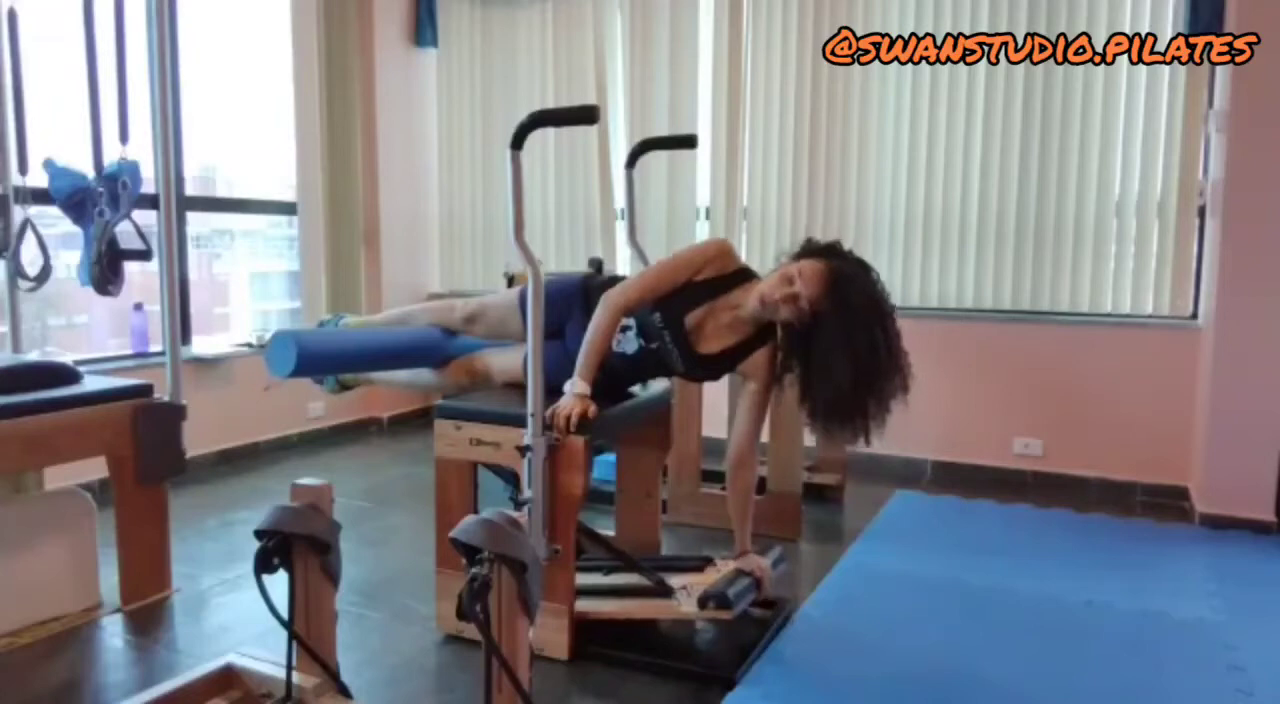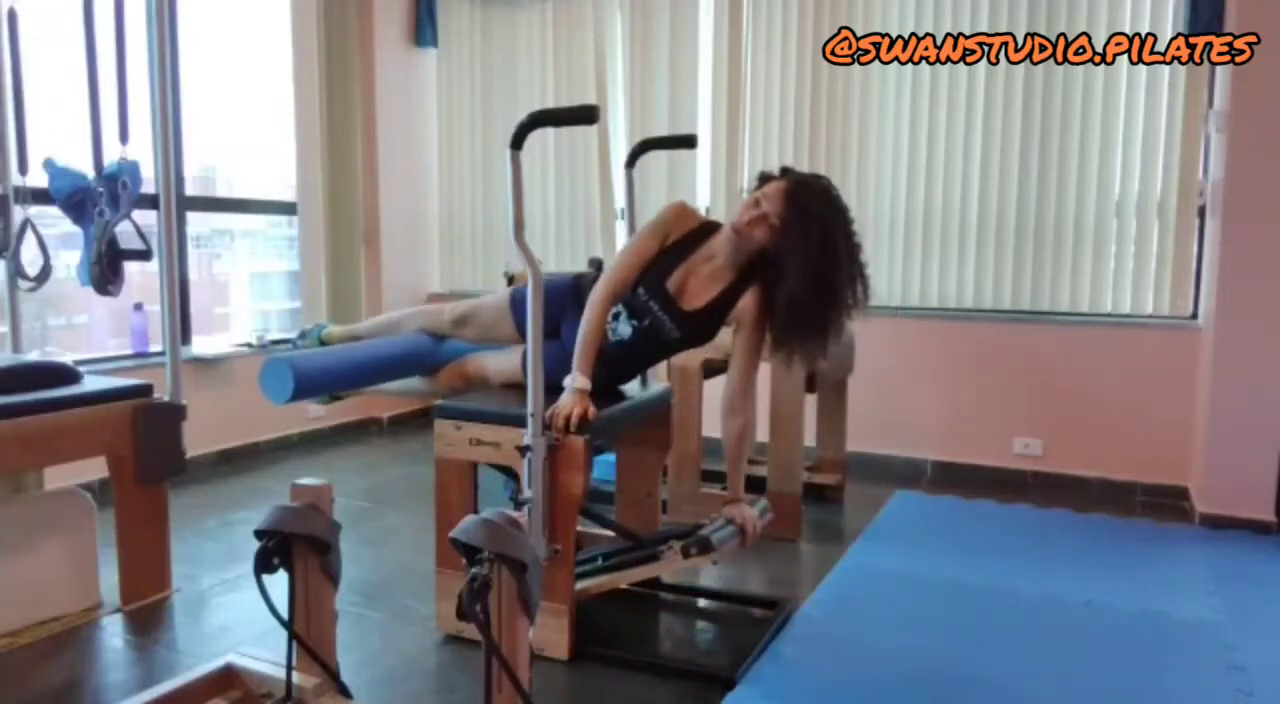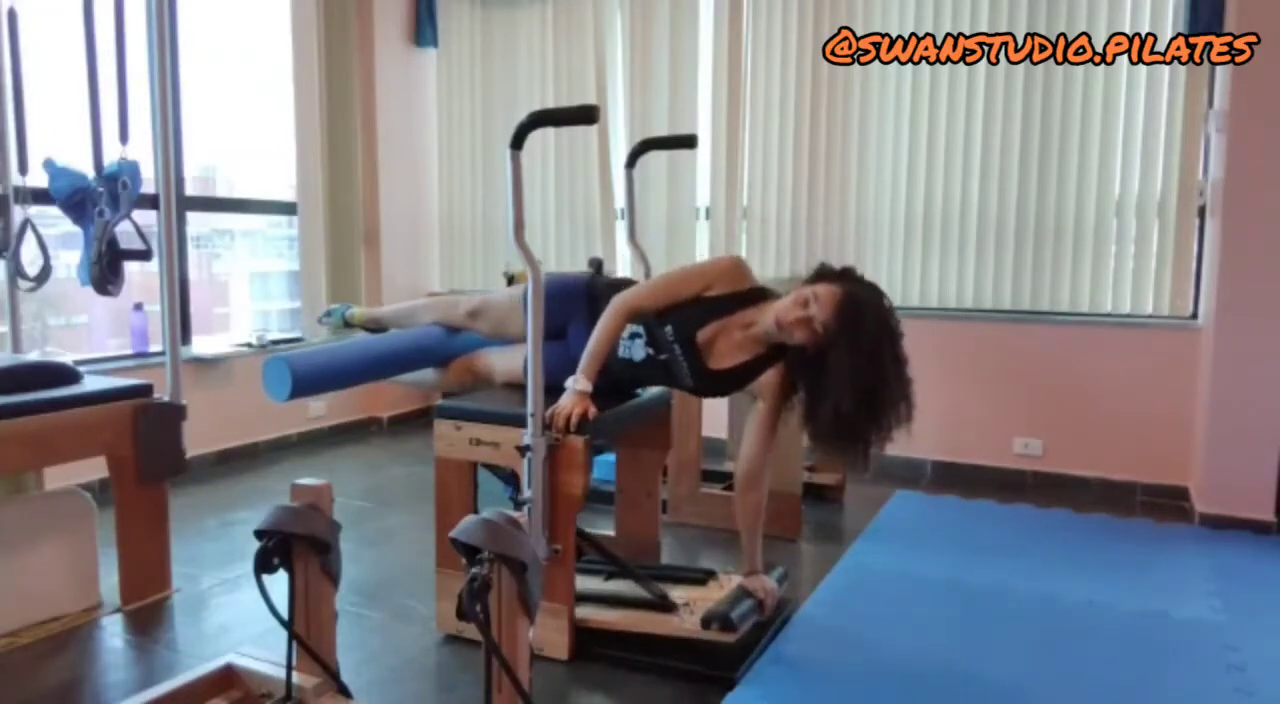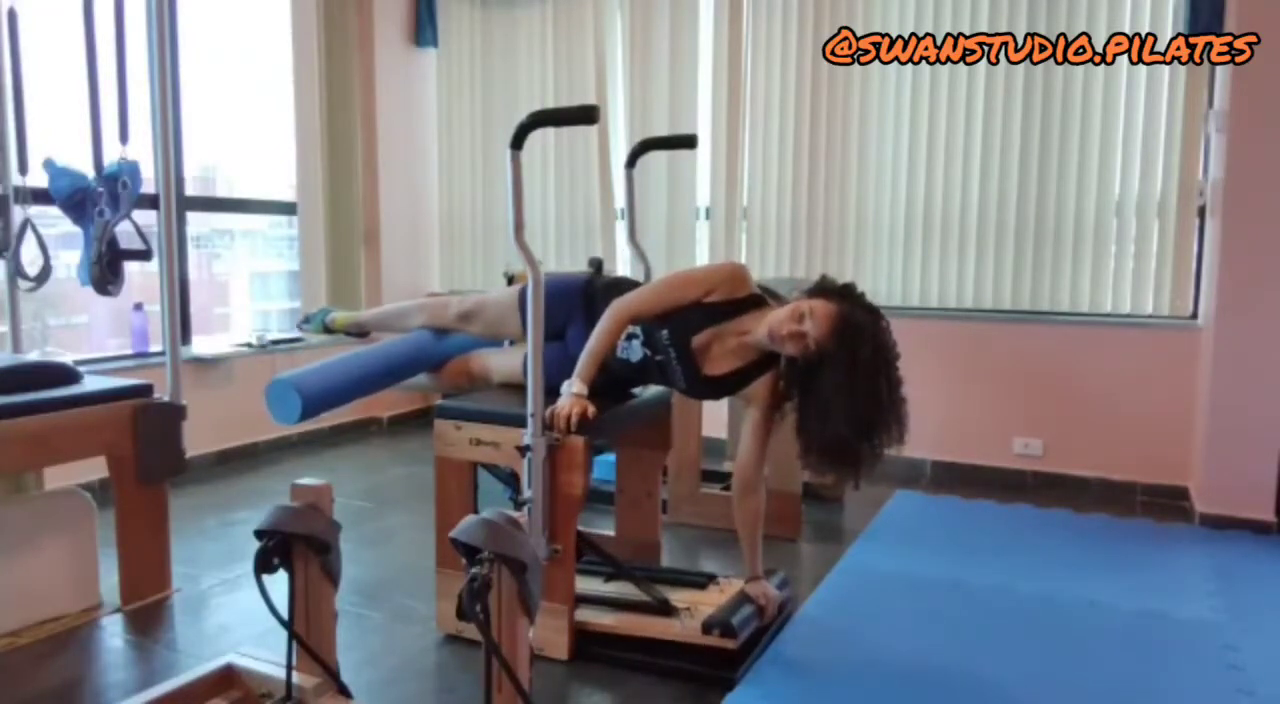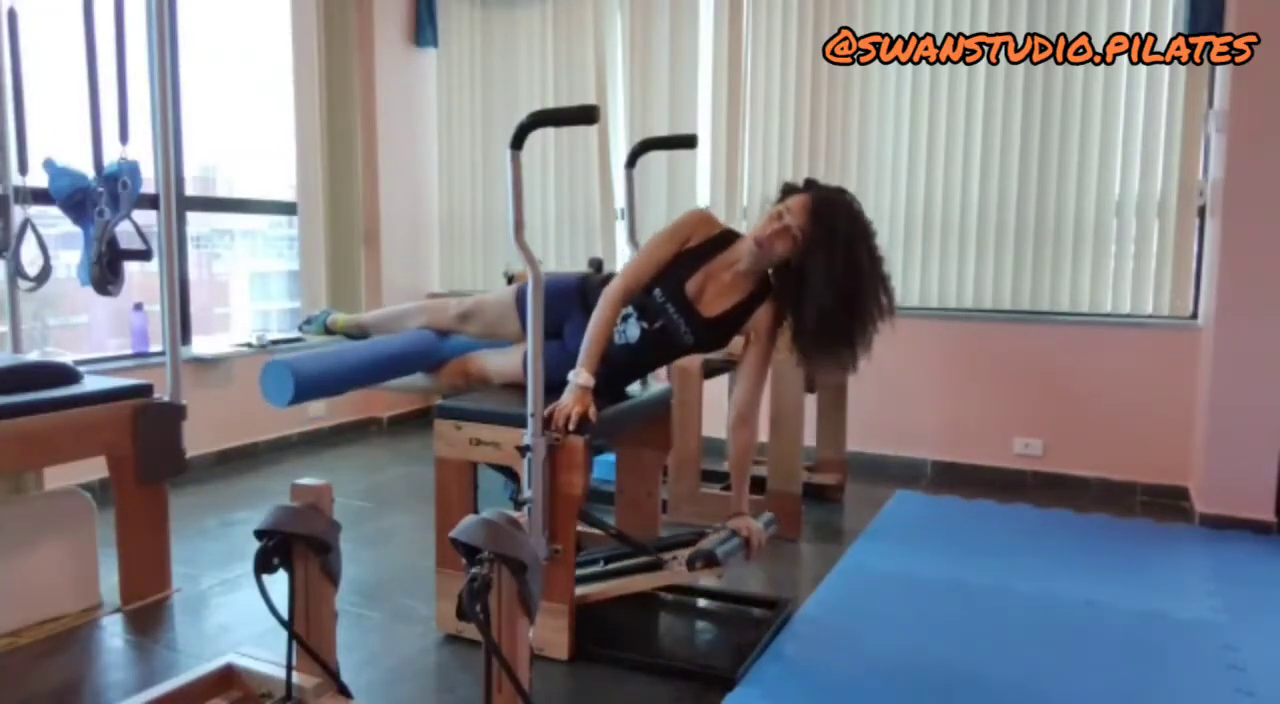
dt=1s
person 1, frame 1
left shoulder: (761, 357)
right shoulder: (717, 259)
left elbow: (742, 453)
right elbow: (615, 299)
left wrist: (743, 548)
right wrist: (575, 387)
left hip: (608, 370)
right hip: (584, 308)
left knee: (467, 372)
right knee: (464, 316)
left ankle: (352, 374)
right ankle: (350, 327)
person 1, frame 2
left shoulder: (749, 301)
right shoulder: (681, 221)
left elbow: (738, 404)
right elbow: (604, 293)
left wrist: (734, 495)
right wrist: (578, 384)
left hip: (603, 363)
right hip: (572, 304)
left knee: (462, 374)
right knee: (452, 320)
right ankle: (336, 337)
person 1, frame 3
left shoulder: (772, 376)
right shoulder: (731, 277)
left elbow: (751, 475)
right elbow: (624, 303)
left wrist: (752, 568)
right wrist: (577, 384)
left hip: (611, 371)
right hip: (591, 308)
left knee: (474, 369)
right knee: (468, 312)
right ankle: (365, 317)
person 1, frame 4
left shoulder: (763, 384)
right shoulder: (731, 283)
left elbow: (748, 481)
right elbow: (623, 308)
left wrist: (754, 574)
right wrist: (577, 386)
left hip: (609, 371)
right hip: (587, 306)
left knee: (466, 371)
right knee: (462, 313)
right ankle: (348, 320)
person 1, frame 5
left shoulder: (762, 314)
right shoulder: (700, 229)
left elbow: (743, 416)
right elbow: (617, 292)
left wrist: (739, 508)
right wrist: (578, 382)
left hip: (603, 368)
right hip: (580, 304)
left knee: (462, 372)
right knee: (456, 315)
right ankle: (342, 323)
